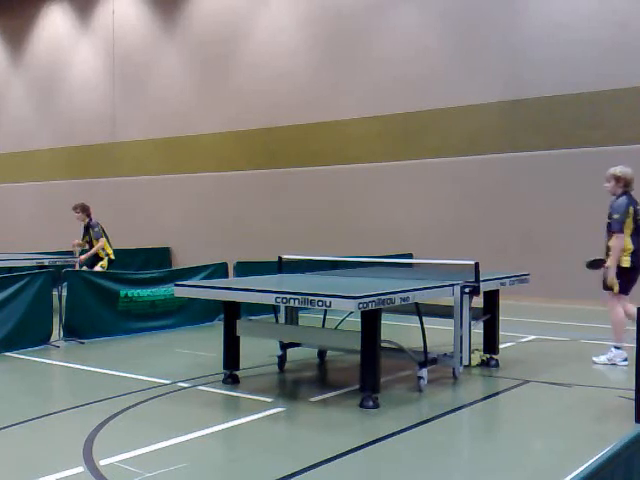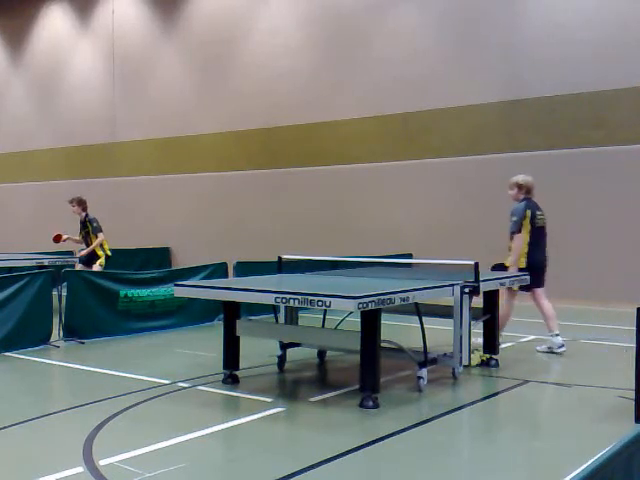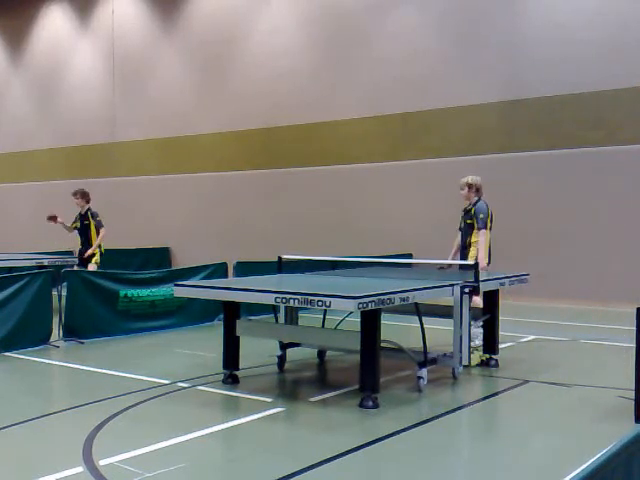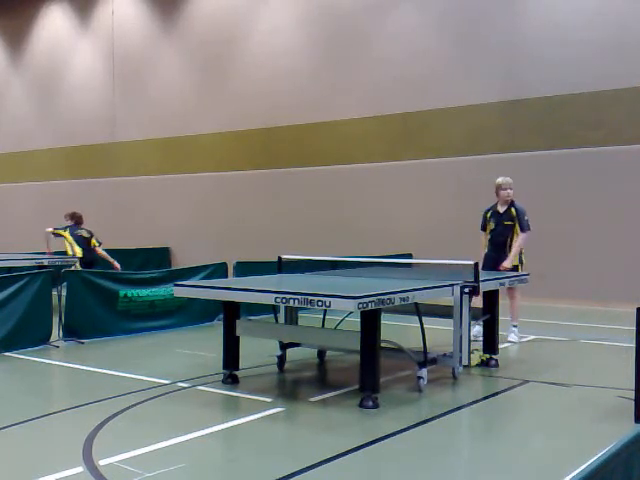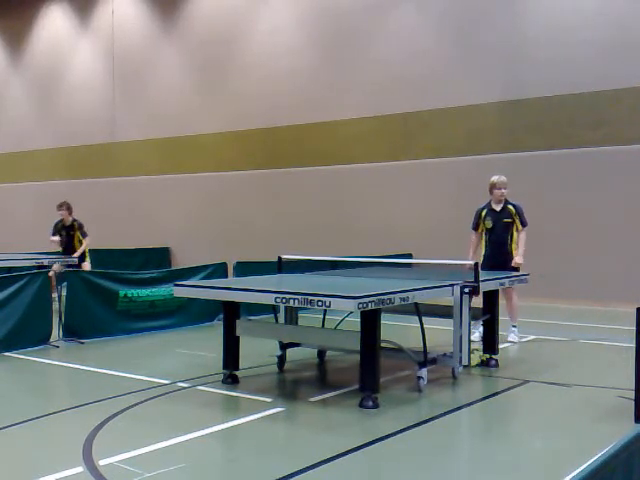
dt=1s
person 1, frame 1
left shoulder: (620, 204)
left elbow: (619, 237)
left wrist: (611, 266)
right wrist: (611, 256)
left hip: (622, 262)
left knee: (614, 303)
right knee: (621, 303)
left ankle: (618, 352)
person 1, frame 2
left shoulder: (519, 209)
right shoulder: (537, 209)
left elbow: (518, 238)
left wrist: (513, 264)
left hip: (522, 262)
right hip: (539, 261)
left knee: (509, 298)
right knee: (540, 298)
right ankle: (556, 339)
person 1, frame 3
left shoulder: (481, 207)
right shoulder: (467, 209)
left elbow: (483, 233)
right elbow: (461, 236)
left wrist: (481, 259)
right wrist: (451, 257)
left hip: (476, 258)
right hip: (468, 258)
left knee: (471, 293)
right ankle: (476, 329)
person 1, frame 4
left shoulder: (518, 211)
right shoulder: (489, 212)
left elbow: (523, 236)
left wrist: (510, 258)
right wrist: (485, 256)
left hip: (511, 259)
right hip: (492, 258)
left knee: (512, 291)
left ankle: (514, 328)
right ankle: (481, 325)
person 1, frame 5
left shoulder: (514, 209)
right shoulder: (482, 211)
left elbow: (521, 233)
right elbow: (476, 235)
left wrist: (519, 255)
right wrist: (471, 258)
left hip: (508, 259)
right hip: (488, 259)
left knee: (509, 292)
left ankle: (513, 328)
right ankle: (480, 326)
